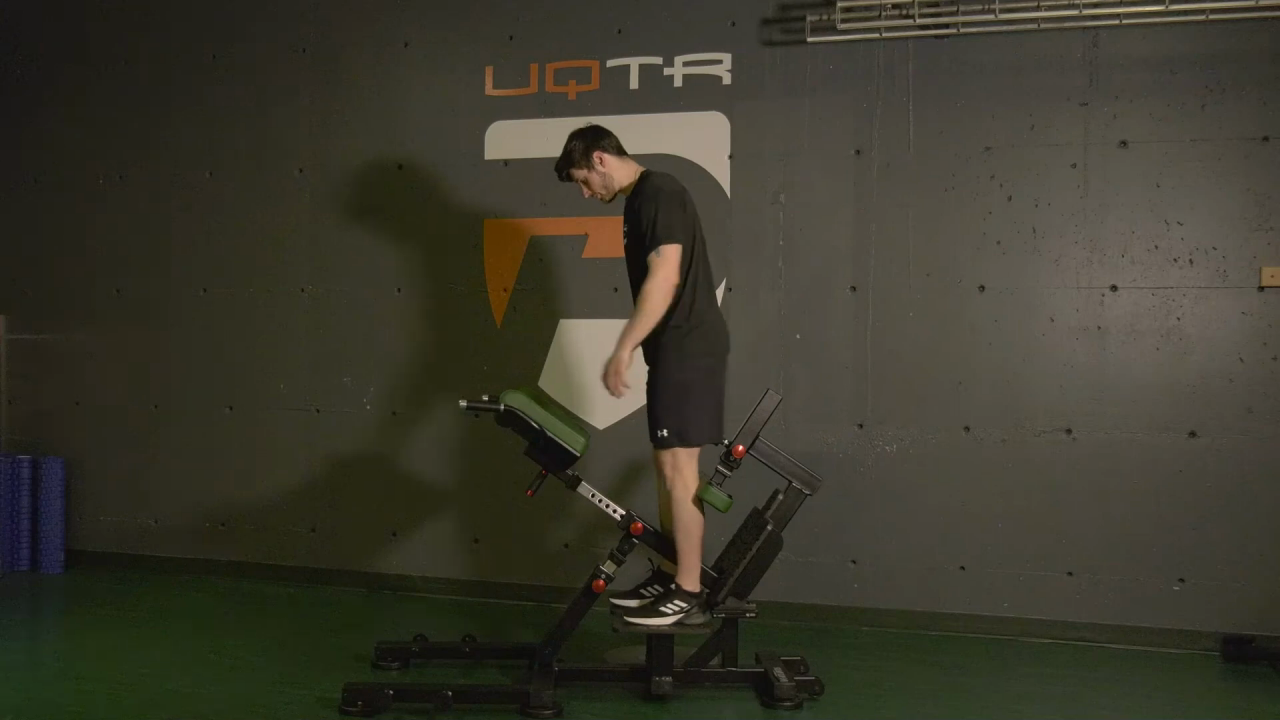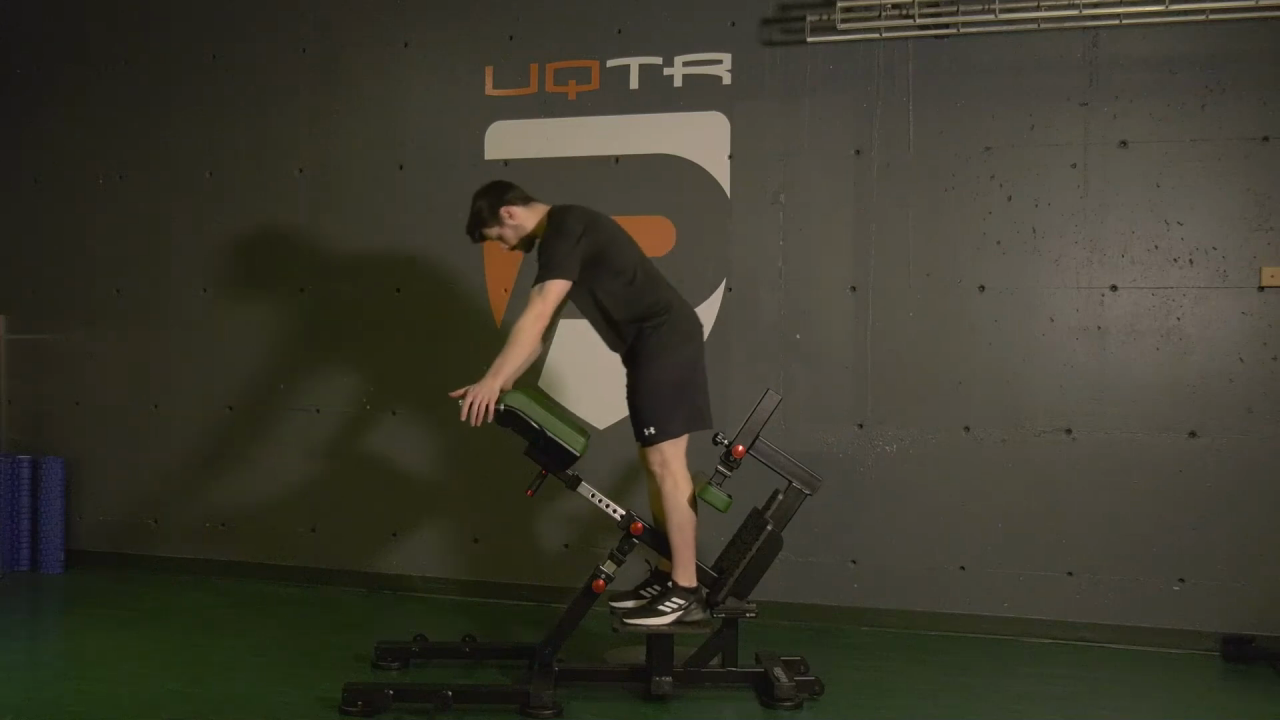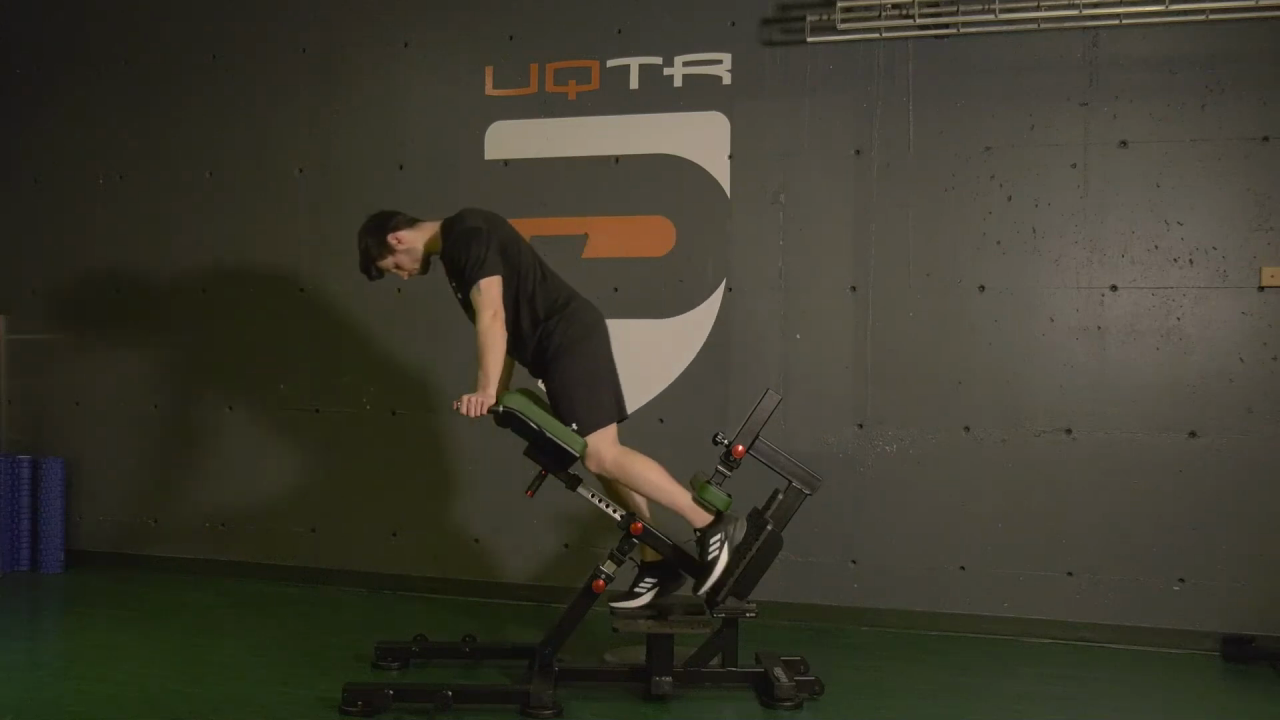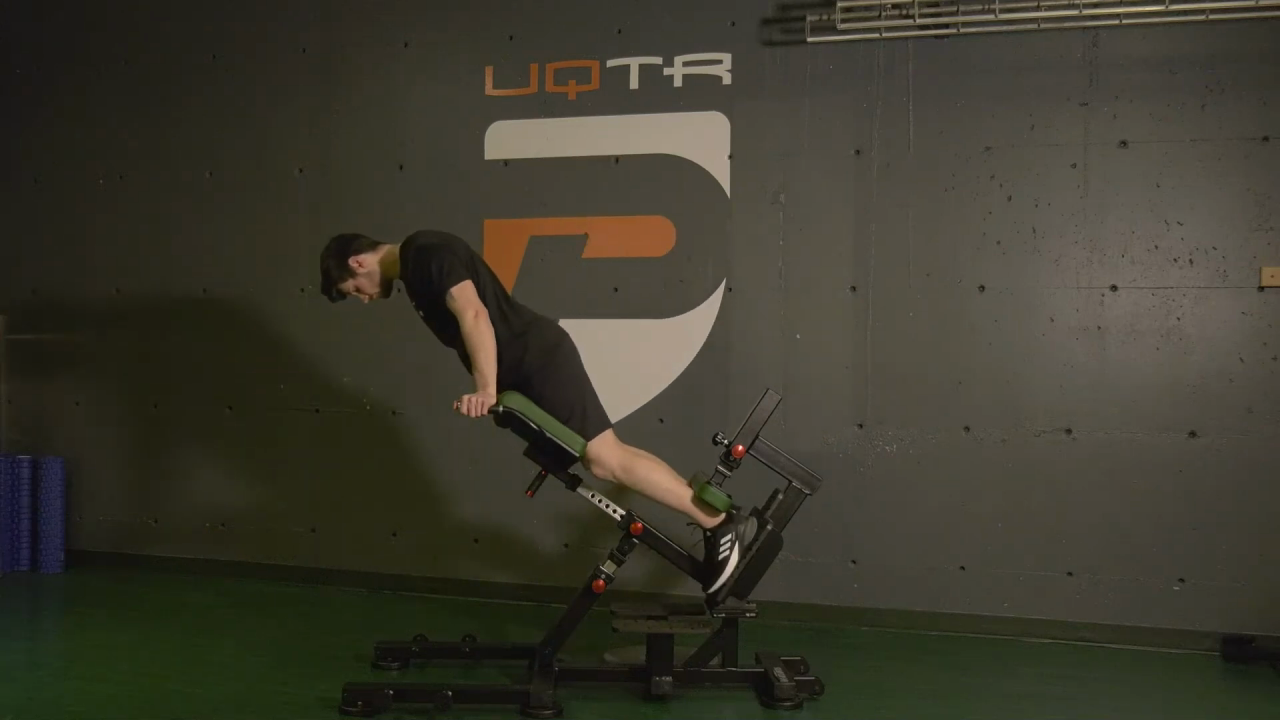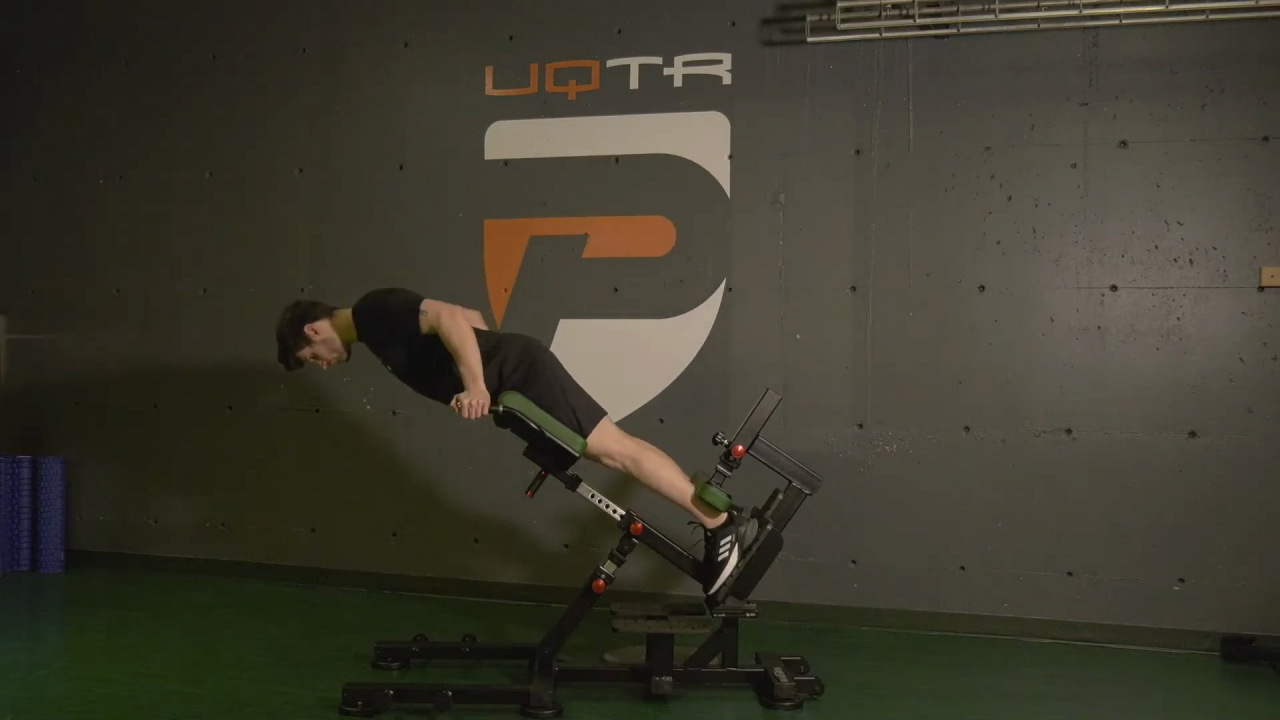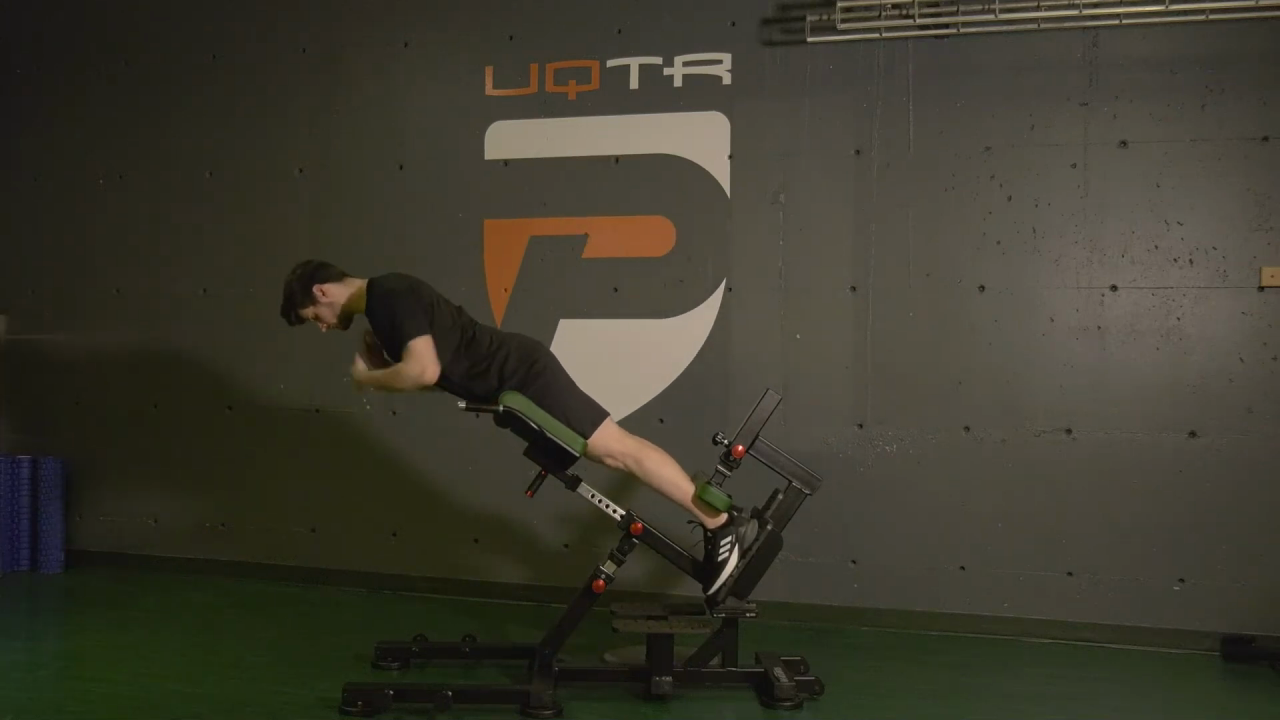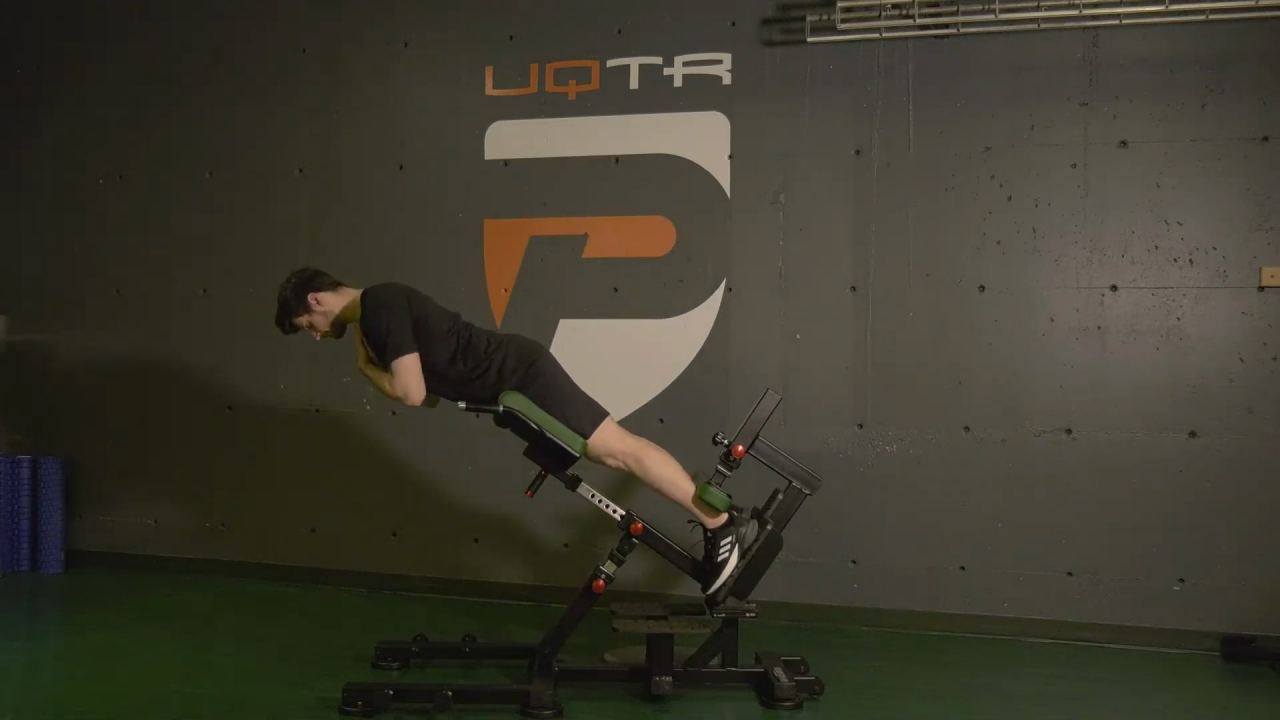
dt=0.7s
person 1, frame 1
left shoulder: (657, 193)
right shoulder: (641, 199)
left elbow: (665, 277)
left wrist: (624, 348)
right wrist: (633, 347)
left hip: (688, 347)
right hip: (676, 348)
left knee: (677, 464)
right knee: (669, 465)
left ankle: (689, 595)
right ankle: (668, 577)
person 1, frame 2
left shoulder: (565, 229)
right shoulder: (562, 232)
left elbow: (536, 317)
right elbow: (540, 329)
left wrist: (490, 383)
right wrist: (501, 384)
left hip: (665, 340)
right hip: (652, 344)
left knee: (664, 462)
right knee: (656, 463)
left ankle: (685, 591)
right ankle: (667, 575)
person 1, frame 3
left shoulder: (467, 232)
right shoulder: (454, 249)
left elbow: (492, 314)
right elbow: (505, 320)
left wrist: (486, 390)
right wrist: (499, 391)
left hip: (570, 339)
right hip: (561, 345)
left knee: (601, 455)
right knee: (604, 458)
left ankle: (712, 525)
right ankle: (657, 566)
person 1, frame 4
left shoulder: (426, 252)
right shoulder: (414, 268)
left elbow: (473, 314)
left wrist: (485, 390)
right wrist: (489, 388)
left hip: (539, 358)
right hip: (529, 363)
left knee: (605, 459)
right knee: (606, 456)
left ankle: (720, 524)
right ankle: (713, 515)
person 1, frame 5
left shoulder: (374, 310)
right shoulder: (376, 327)
left elbow: (449, 317)
right elbow: (472, 315)
left wrist: (476, 386)
left hip: (522, 370)
right hip: (513, 379)
left knee: (613, 447)
right knee: (609, 450)
left ankle: (723, 524)
right ankle: (714, 520)
person 1, frame 6
left shoulder: (388, 293)
right shoulder: (379, 308)
left elbow: (425, 370)
right elbow: (427, 371)
left wrist: (368, 378)
right wrist: (377, 362)
left hip: (520, 373)
right hip: (511, 379)
left knee: (614, 447)
right knee: (613, 448)
left ankle: (722, 524)
right ankle: (715, 520)
person 1, frame 7
left shoulder: (380, 306)
right shoulder: (375, 314)
left elbow: (412, 392)
right elbow: (430, 393)
left wrist: (367, 369)
right wrist: (374, 362)
left hip: (519, 373)
right hip: (511, 380)
left knee: (615, 447)
right knee: (612, 450)
left ankle: (723, 524)
right ankle: (715, 519)
